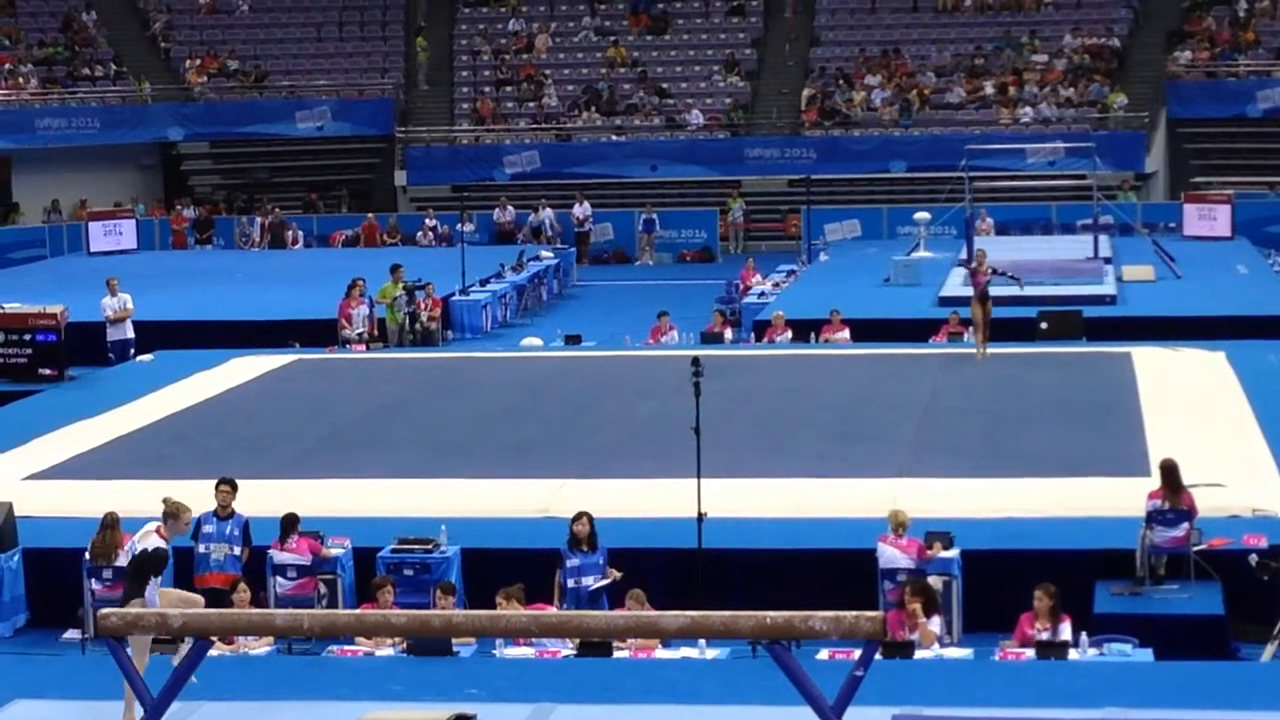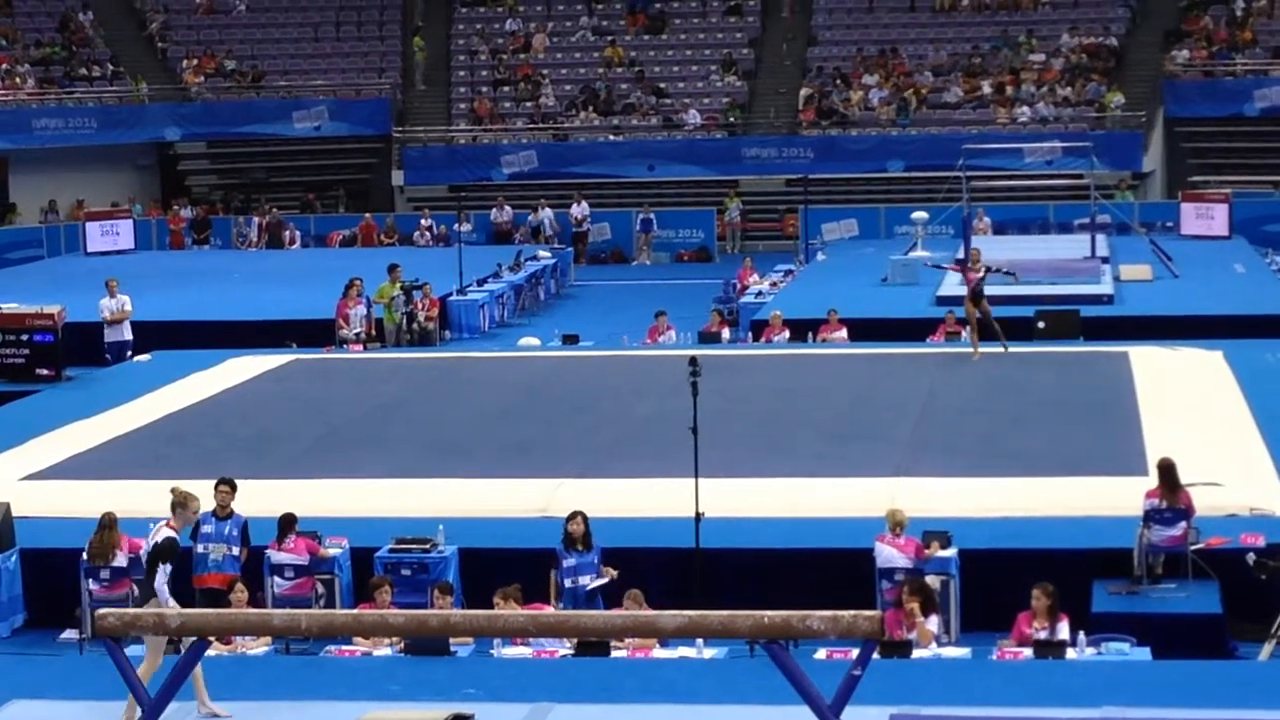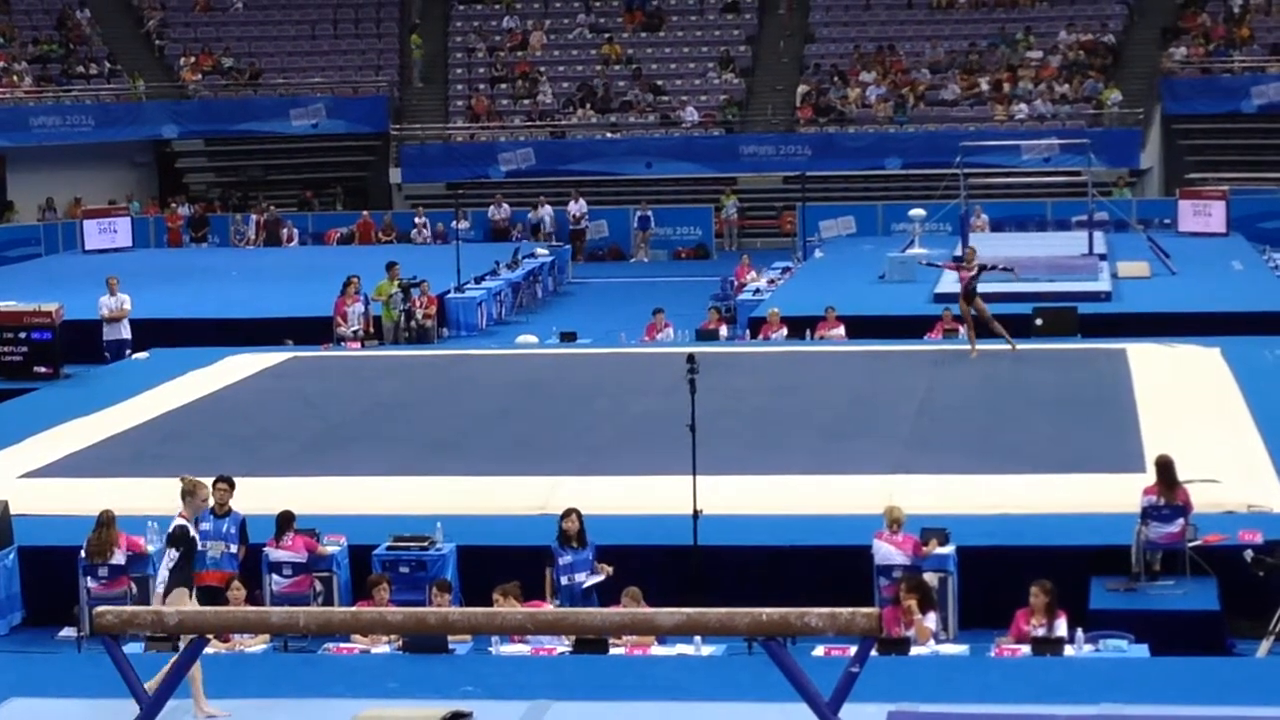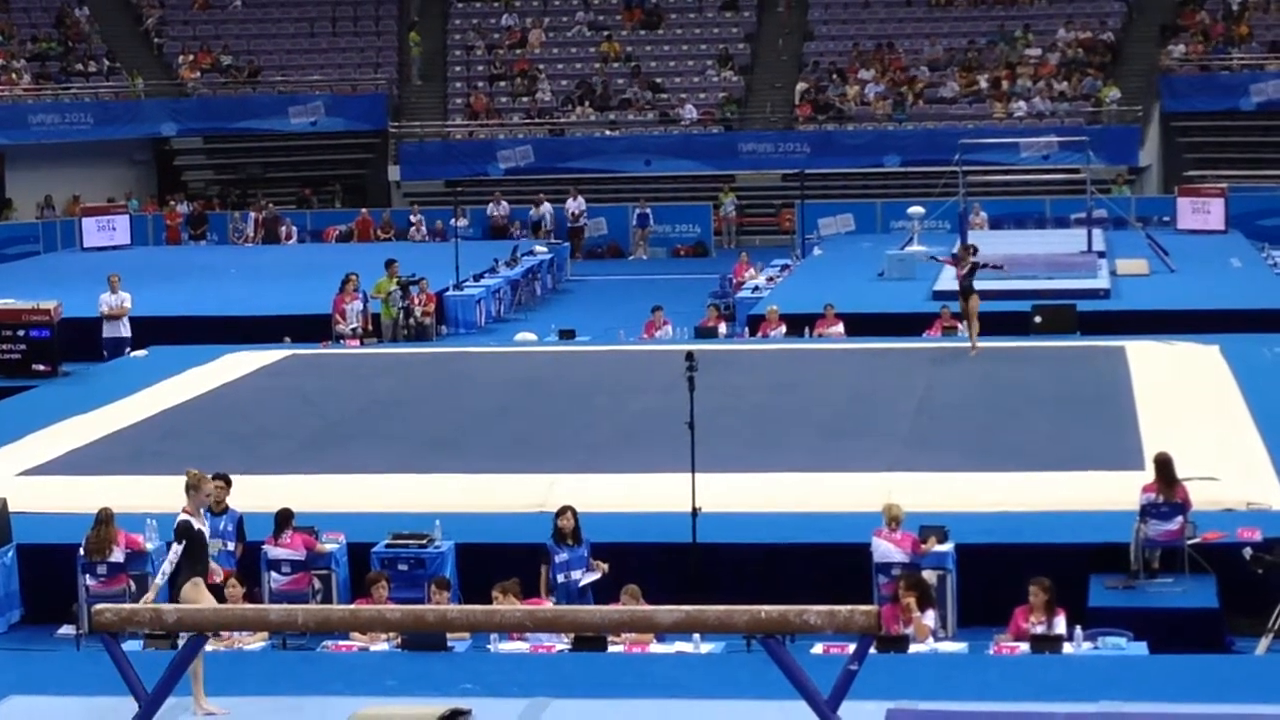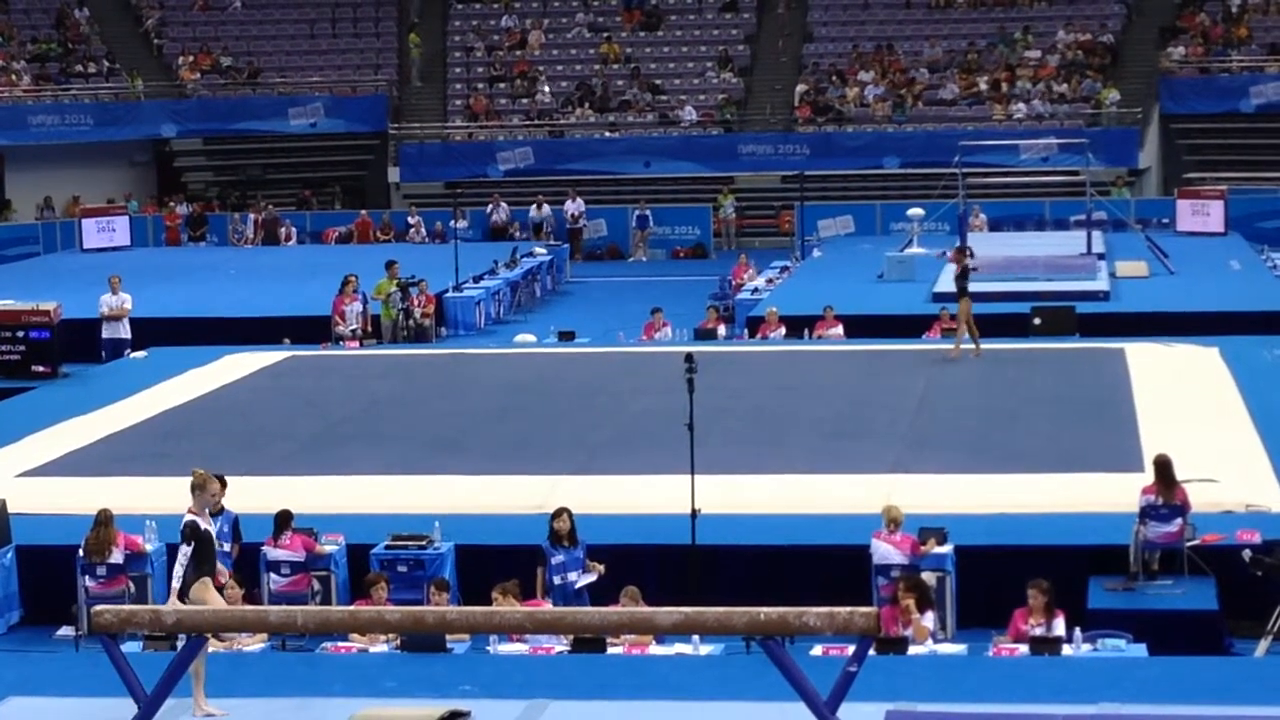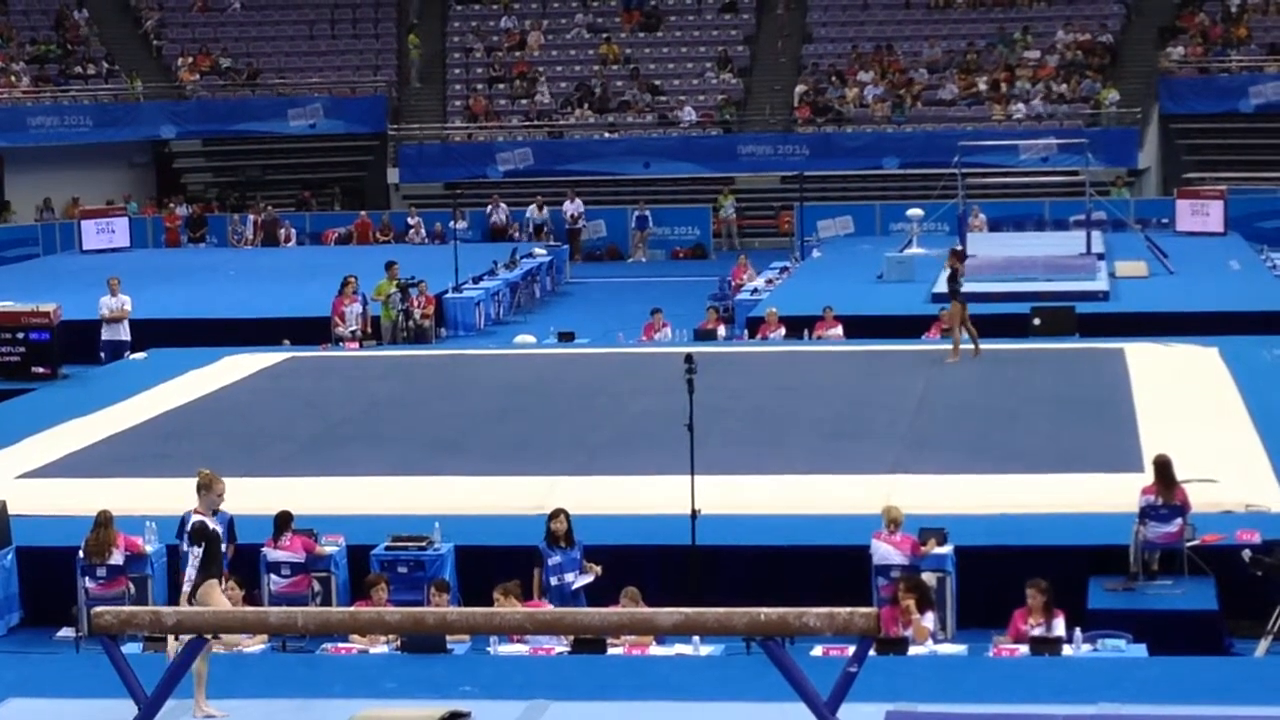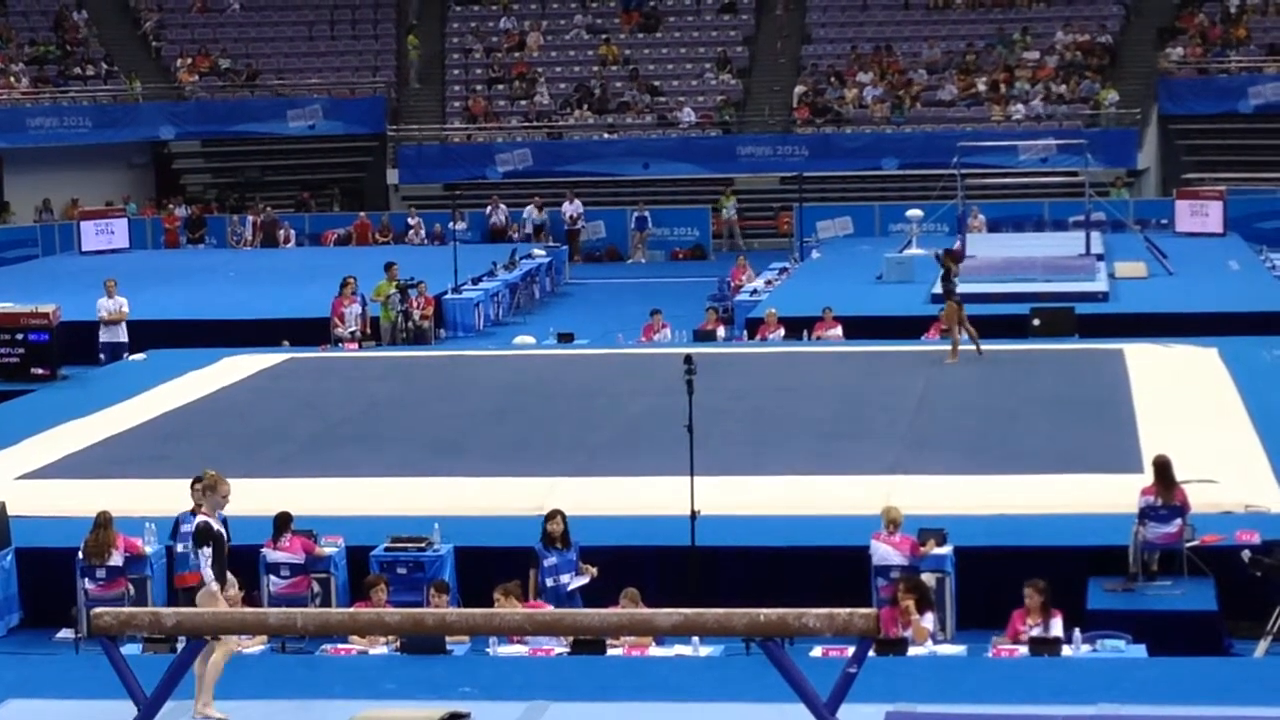
dt=0.2s
person 1, frame 1
left shoulder: (152, 527)
right shoulder: (160, 552)
left elbow: (128, 551)
right elbow: (150, 594)
left hip: (141, 594)
right hip: (138, 601)
left knee: (197, 601)
right knee: (141, 660)
left ankle: (182, 655)
person 1, frame 2
left shoulder: (163, 527)
right shoulder: (170, 542)
left elbow: (145, 554)
right elbow: (160, 582)
right wrist: (170, 612)
left hip: (158, 597)
right hip: (155, 601)
left knee: (191, 644)
right knee: (153, 660)
person 1, frame 3
left shoulder: (186, 523)
right shoulder: (180, 530)
right elbow: (166, 566)
right wrist: (157, 600)
left hip: (184, 590)
right hip: (176, 593)
right ankle: (150, 689)
person 1, frame 4
left shoulder: (200, 515)
right shoulder: (185, 523)
right elbow: (171, 558)
left wrist: (211, 565)
right wrist: (153, 590)
left hip: (198, 581)
right hip: (190, 584)
left ankle: (200, 702)
person 1, frame 5
left shoulder: (205, 515)
right shoulder: (191, 524)
right elbow: (181, 561)
left wrist: (217, 565)
right wrist: (173, 596)
left hip: (206, 582)
right hip: (198, 585)
left ankle: (199, 703)
person 1, frame 6
left shoulder: (210, 517)
right shoulder: (199, 525)
right elbow: (192, 565)
right wrist: (184, 600)
left hip: (212, 584)
right hip: (206, 586)
left knee: (207, 645)
person 1, frame 7
left shoulder: (214, 519)
right shoulder: (203, 525)
right elbow: (205, 566)
left wrist: (228, 578)
right wrist: (219, 595)
left hip: (215, 588)
right hip: (209, 592)
left knee: (209, 647)
right knee: (228, 645)
